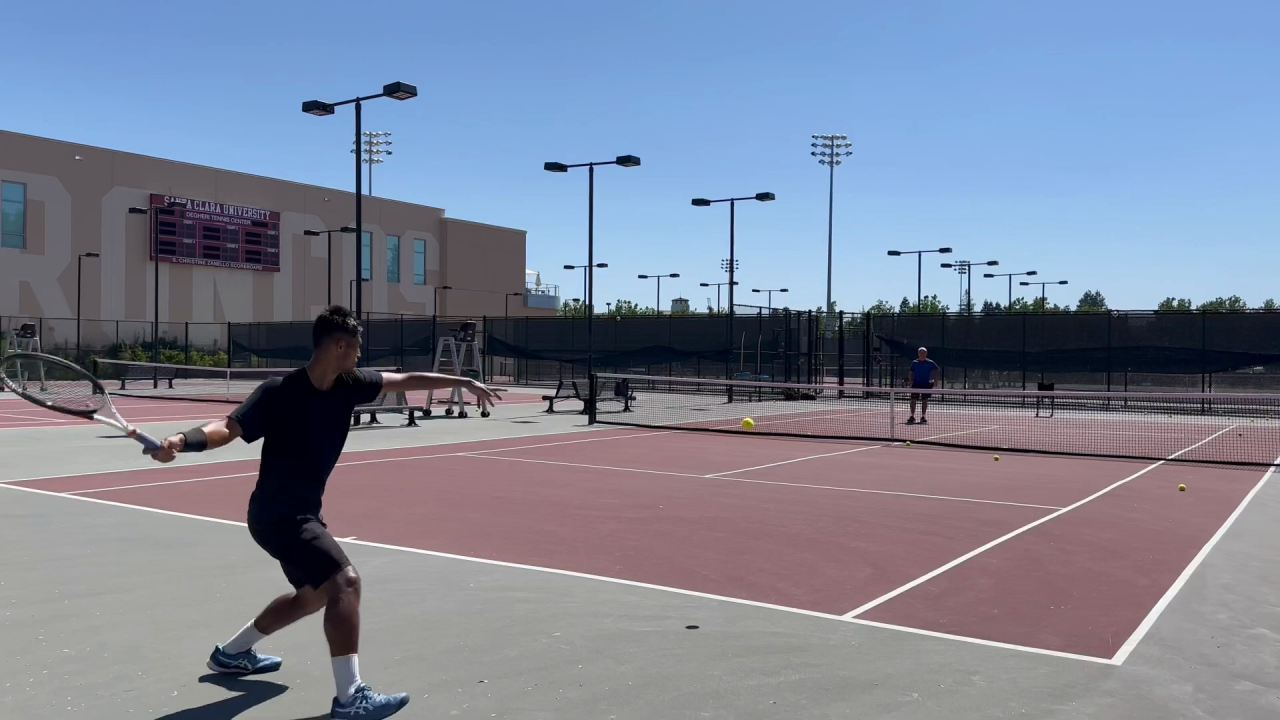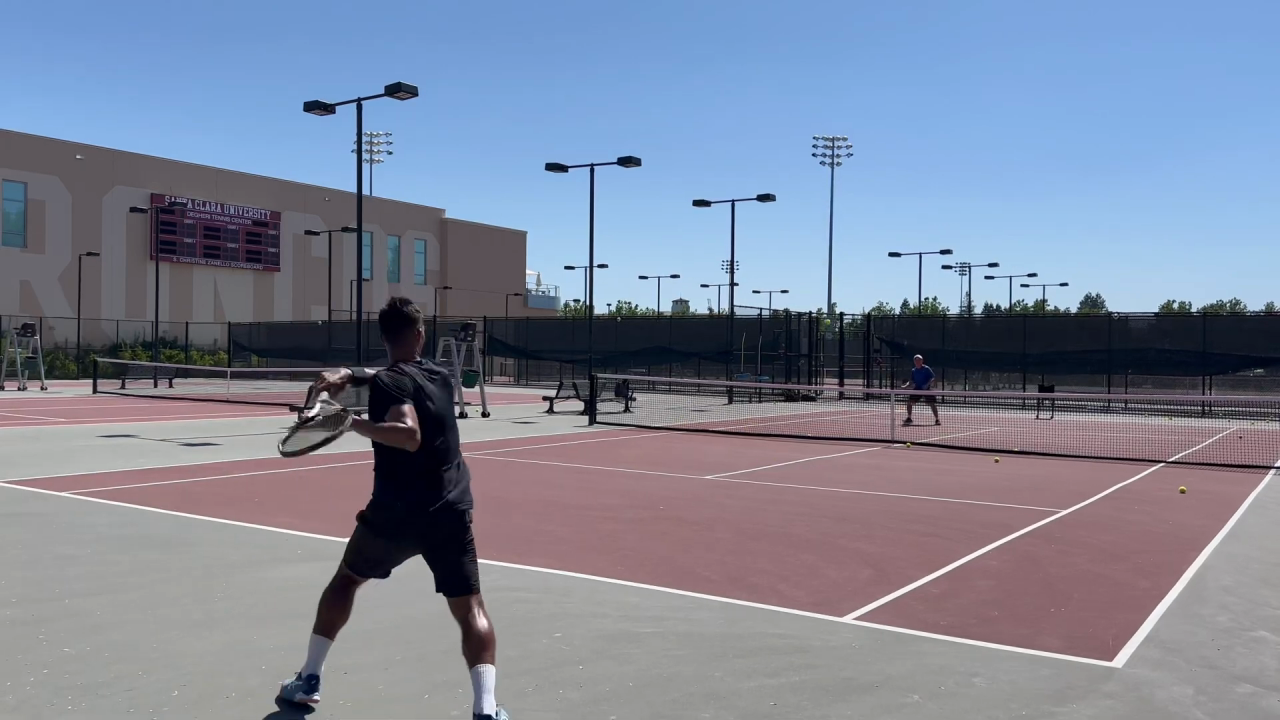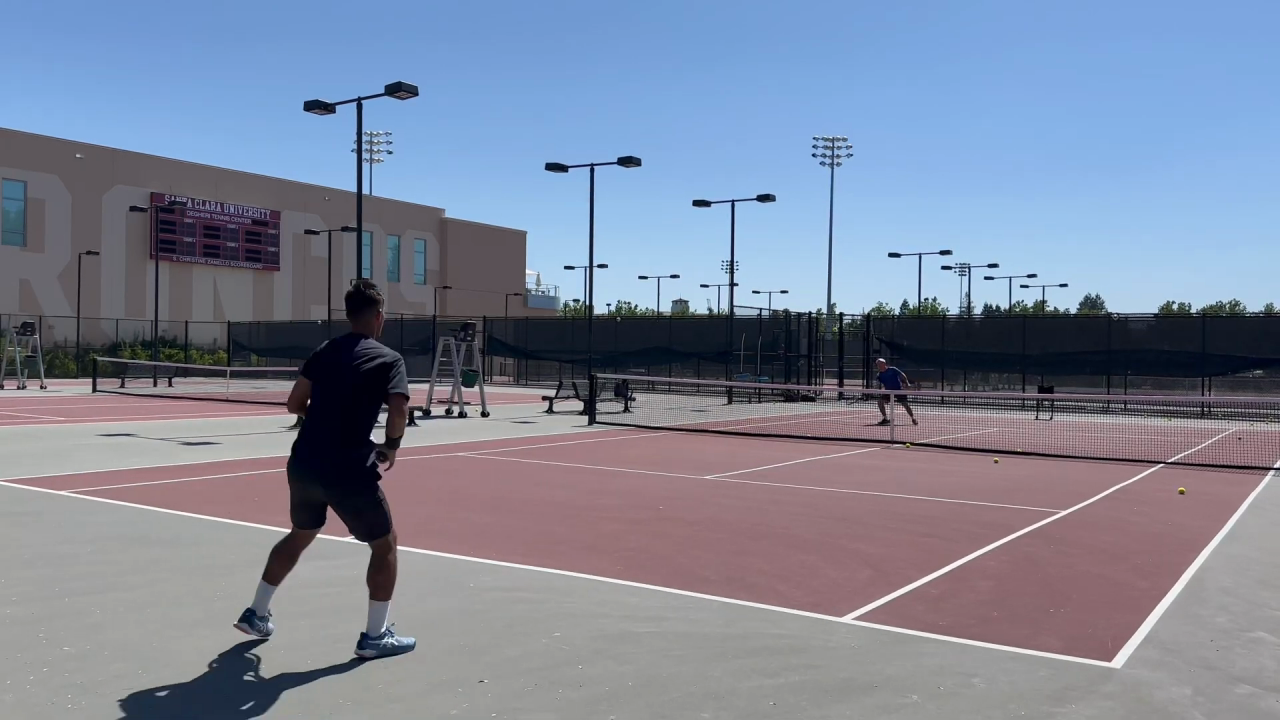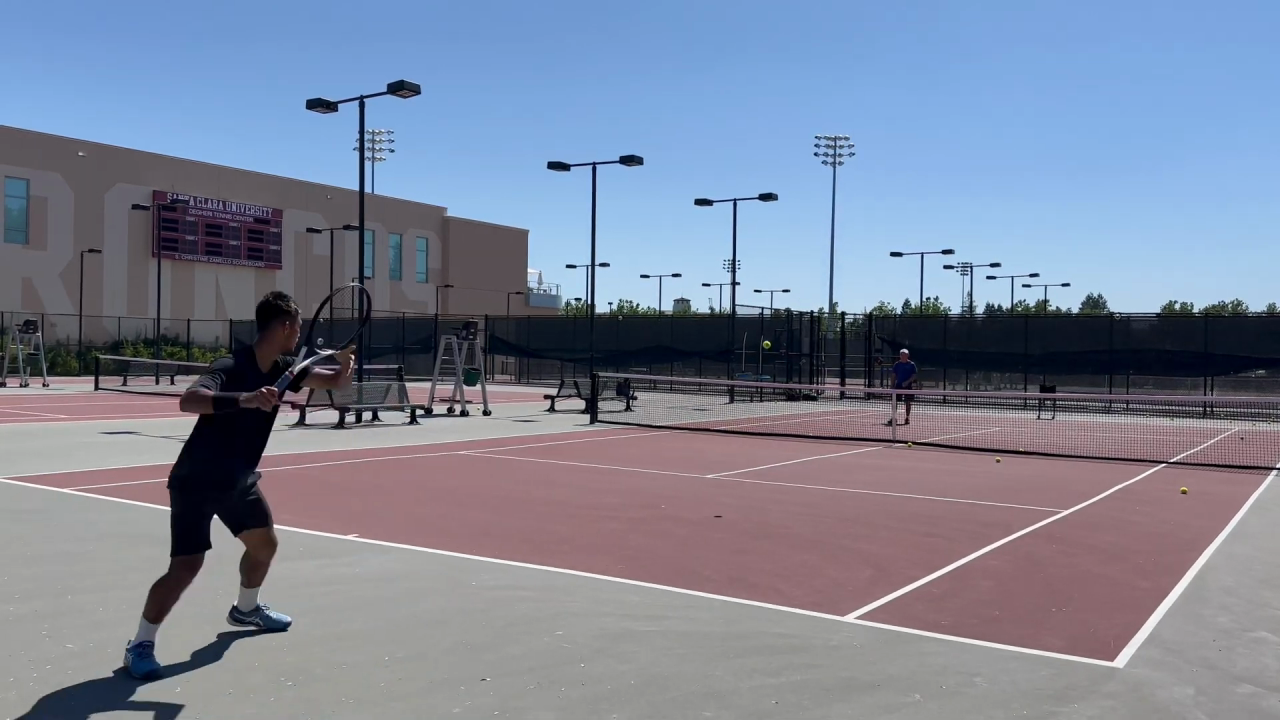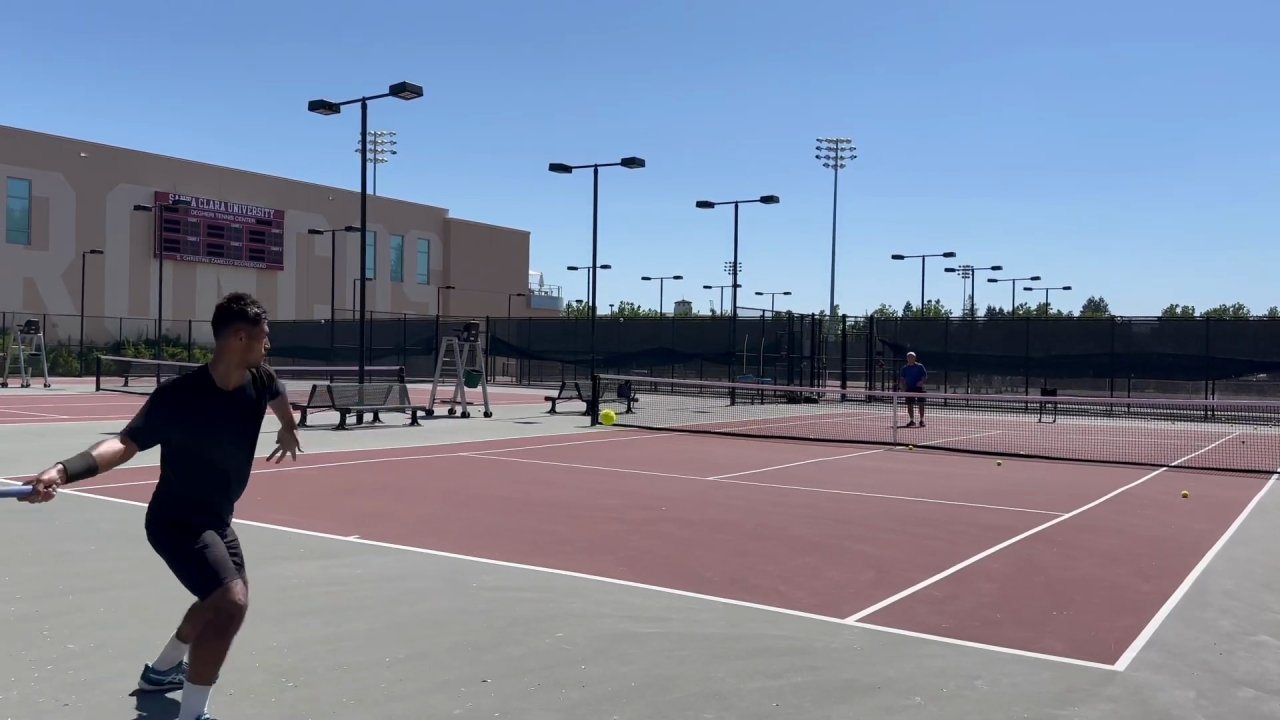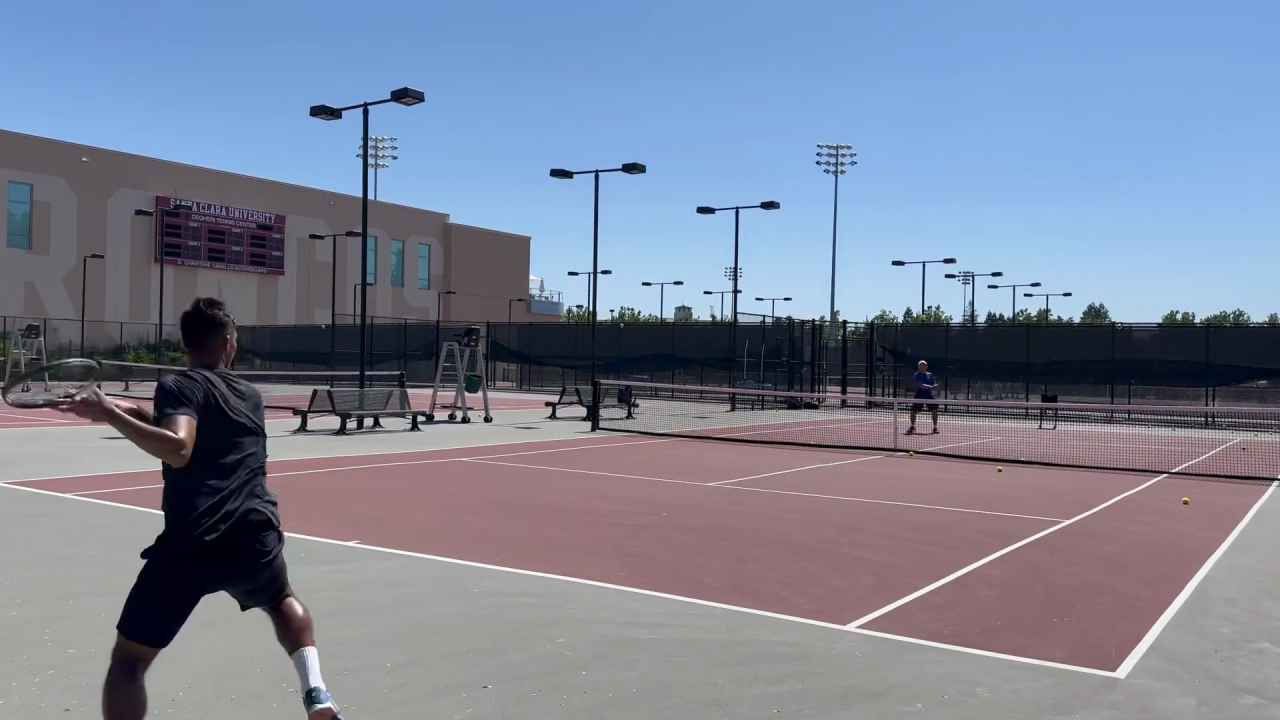
dt=0.7s
person 1, frame 1
left shoulder: (350, 384)
right shoulder: (278, 393)
left elbow: (406, 380)
right elbow: (226, 429)
left wrist: (465, 382)
right wrist: (181, 440)
left hip: (303, 512)
right hip: (276, 515)
left knee: (313, 596)
right knee: (344, 582)
left ankle: (232, 653)
person 1, frame 2
left shoulder: (389, 382)
right shoulder: (441, 375)
left elbow: (408, 436)
left wrist: (356, 424)
right wrist: (349, 375)
left hip: (393, 516)
right hip: (450, 517)
left knee: (346, 581)
right knee: (470, 608)
left ankle: (308, 679)
person 1, frame 3
left shoulder: (323, 353)
right shoulder: (389, 359)
left elbow: (295, 404)
right elbow: (398, 410)
right wrist: (391, 446)
left hip: (303, 465)
right hip: (350, 470)
left knee: (299, 536)
right knee: (385, 545)
left ankle: (257, 614)
right ankle: (375, 634)
person 1, frame 4
left shoulder: (282, 366)
right shoulder: (231, 367)
left elbow: (333, 381)
right elbow: (188, 401)
left wrist: (343, 365)
right wrist: (242, 399)
left hip: (237, 479)
right hip: (195, 481)
left knee: (264, 544)
right knee: (186, 568)
left ankle: (247, 609)
right ankle: (141, 645)
person 1, frame 5
left shoulder: (258, 380)
right shoulder: (177, 395)
left elbow: (277, 393)
right elbow: (124, 444)
left wrist: (288, 427)
right wrist: (62, 472)
left hip: (216, 521)
right hip: (181, 524)
left knee: (226, 596)
right knee: (231, 604)
left ankle: (163, 669)
person 1, frame 6
left shoulder: (179, 386)
right shoulder: (250, 397)
left elbow: (178, 450)
left wrist: (114, 415)
right wrist: (121, 410)
left hip: (188, 549)
right hip: (255, 545)
left knee: (128, 660)
right knee: (283, 601)
